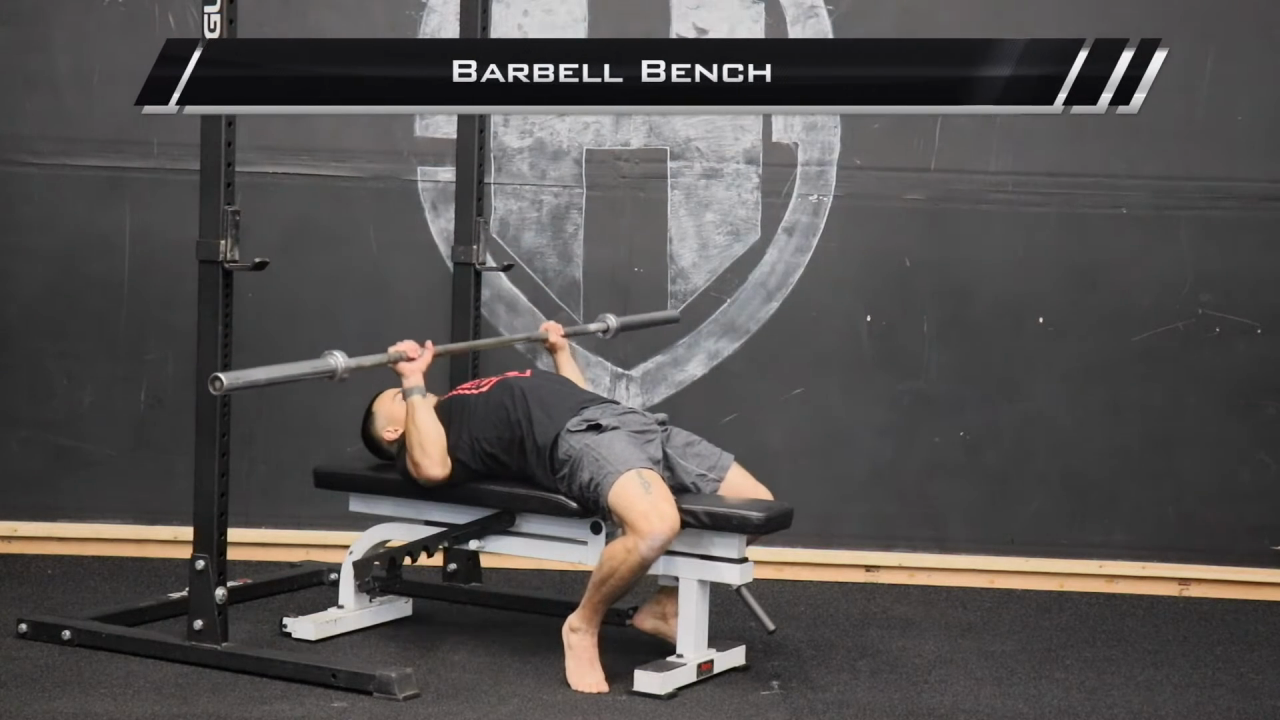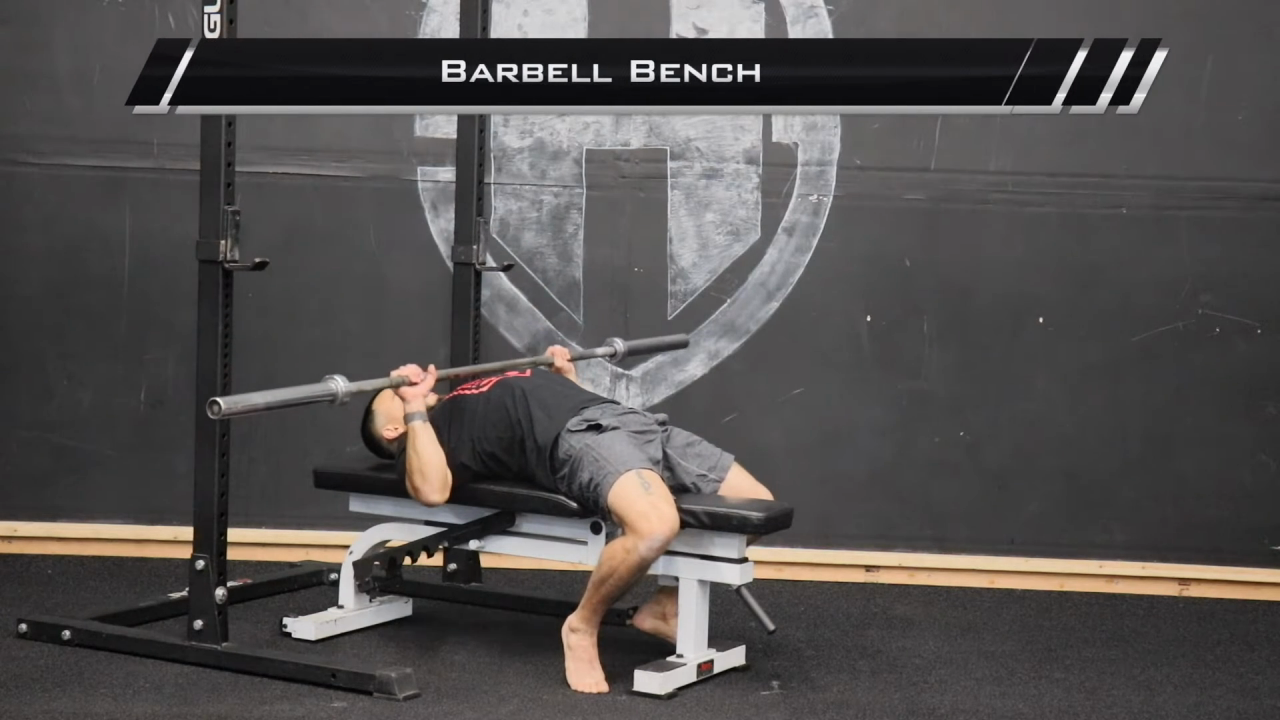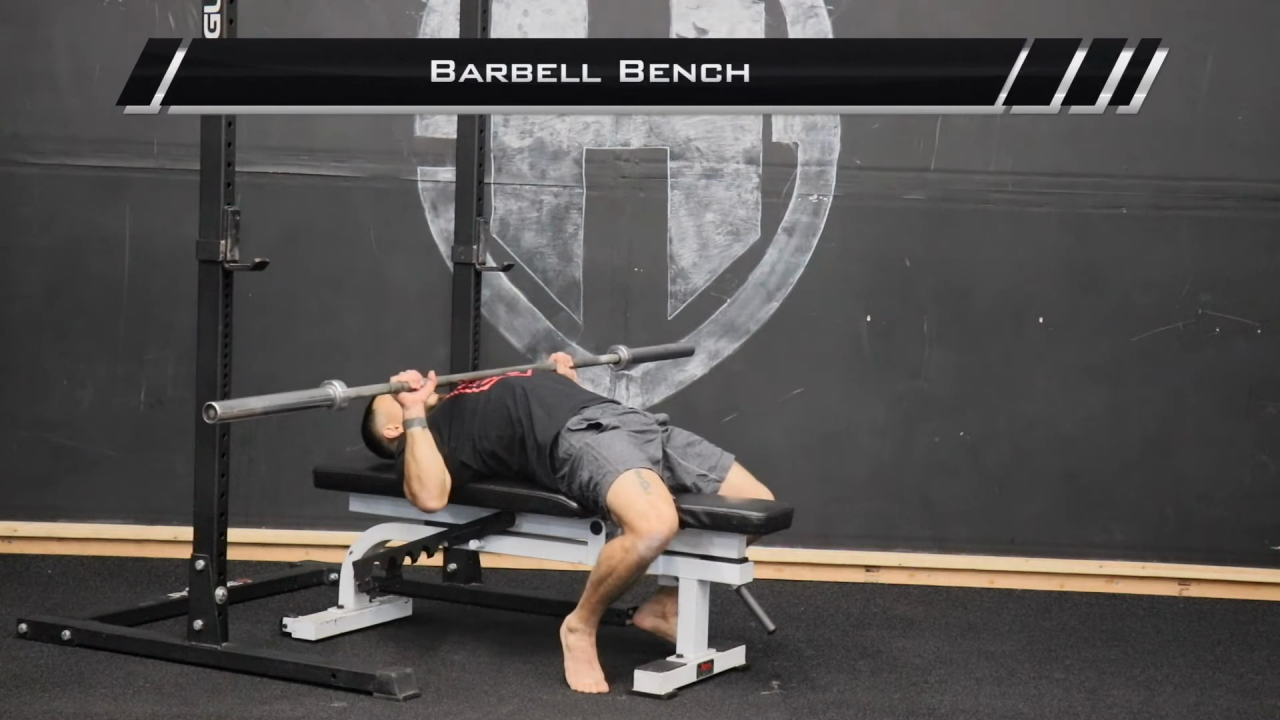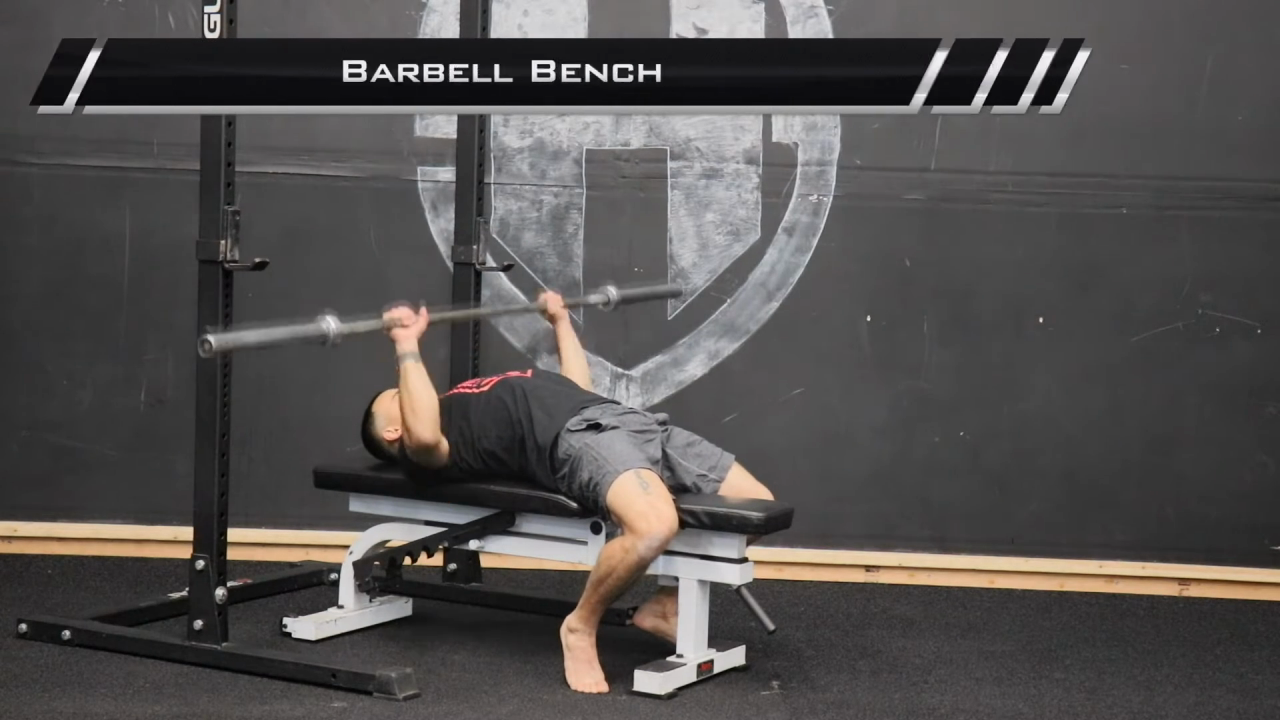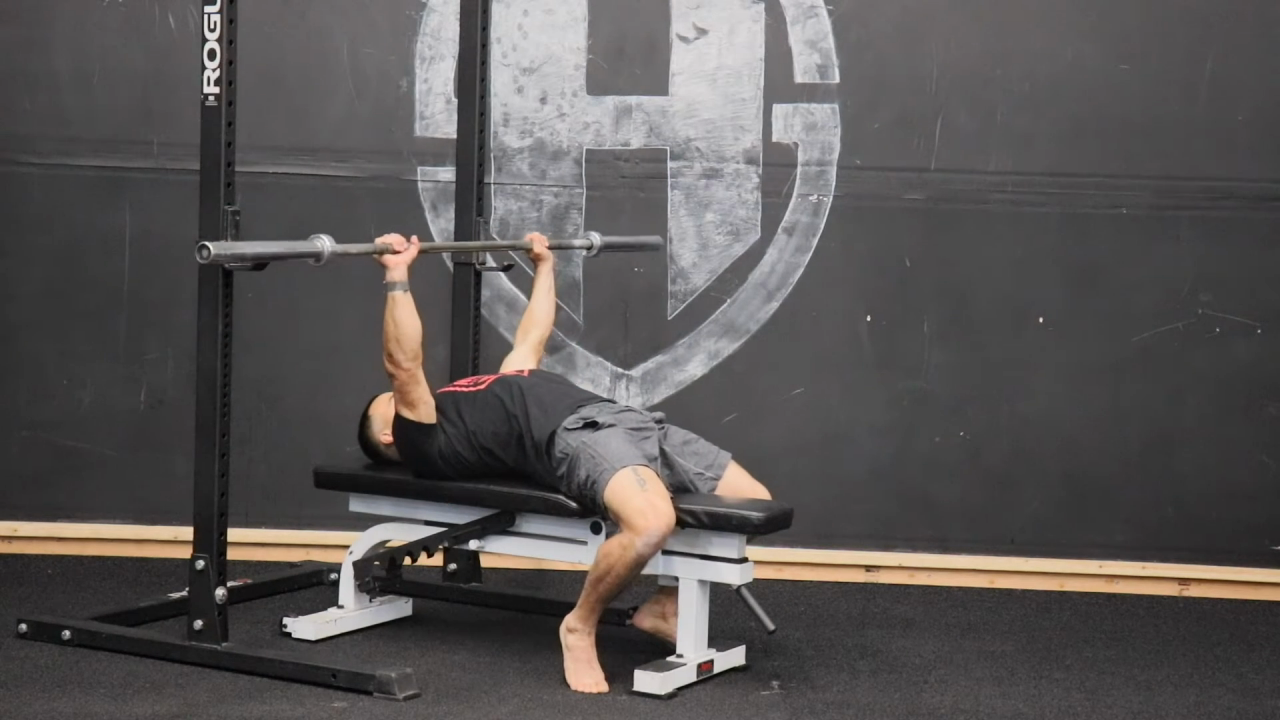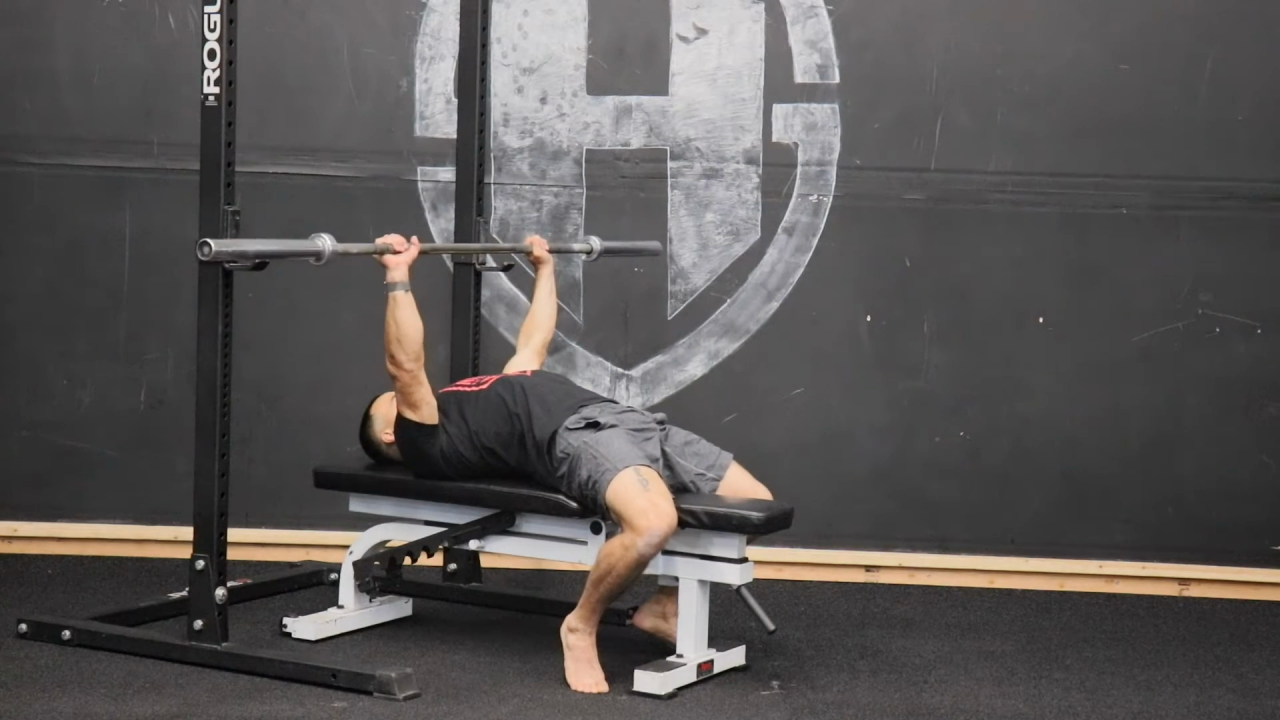
dt=0.4s
person 1, frame 1
left shoulder: (475, 404)
right shoulder: (420, 440)
right elbow: (433, 469)
left wrist: (561, 352)
right wrist: (411, 380)
right knee: (655, 526)
left ankle: (665, 606)
right ankle: (583, 626)
person 1, frame 2
left shoulder: (477, 403)
right shoulder: (428, 430)
right elbow: (432, 490)
left wrist: (565, 374)
right wrist: (414, 405)
right knee: (655, 527)
left ankle: (665, 606)
right ankle: (582, 627)
person 1, frame 3
left shoulder: (472, 407)
right shoulder: (427, 432)
right elbow: (430, 497)
left wrist: (567, 380)
right wrist: (414, 410)
right knee: (654, 527)
left ankle: (666, 605)
right ankle: (581, 627)
person 1, frame 4
left shoulder: (480, 401)
left elbow: (576, 384)
right elbow: (424, 434)
left wrist: (561, 322)
right wrist: (407, 348)
right knee: (655, 525)
left ankle: (668, 603)
right ankle: (581, 624)
person 1, frame 5
left shoulder: (477, 404)
right shoulder: (425, 441)
left elbow: (532, 339)
right elbow: (403, 364)
left wrist: (544, 265)
right wrist: (396, 275)
right knee: (651, 524)
left ankle: (665, 605)
right ankle: (580, 626)
person 1, frame 6
left shoulder: (478, 402)
right shoulder: (426, 442)
left elbow: (534, 344)
right elbow: (405, 366)
left wrist: (544, 268)
right wrist: (398, 276)
left knee: (755, 504)
right knee: (653, 523)
left ankle: (665, 605)
right ankle: (581, 626)
